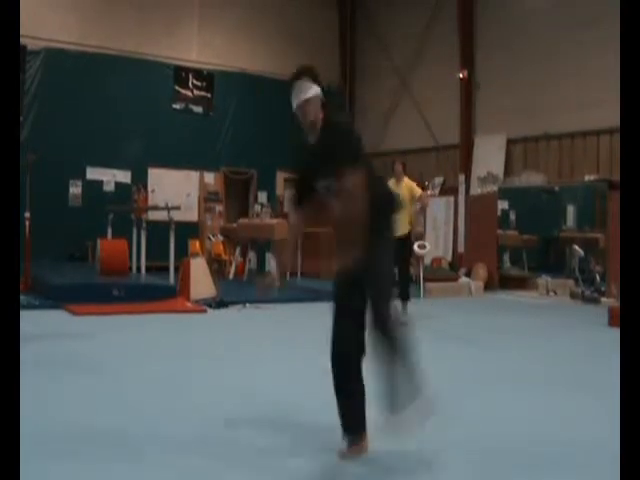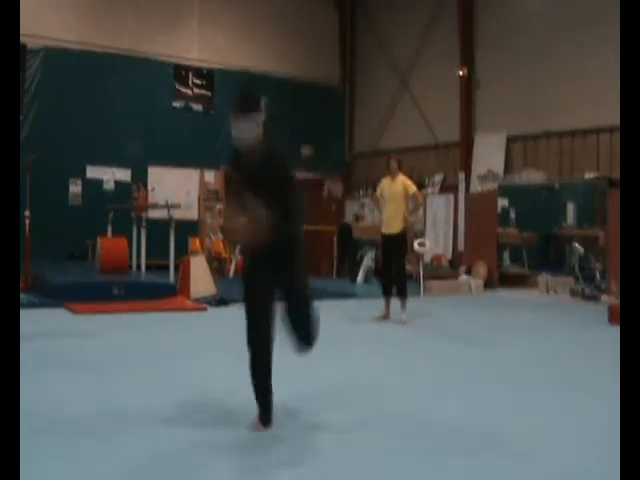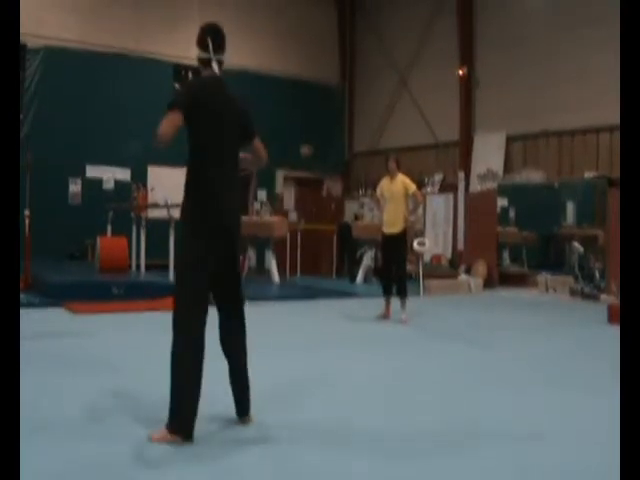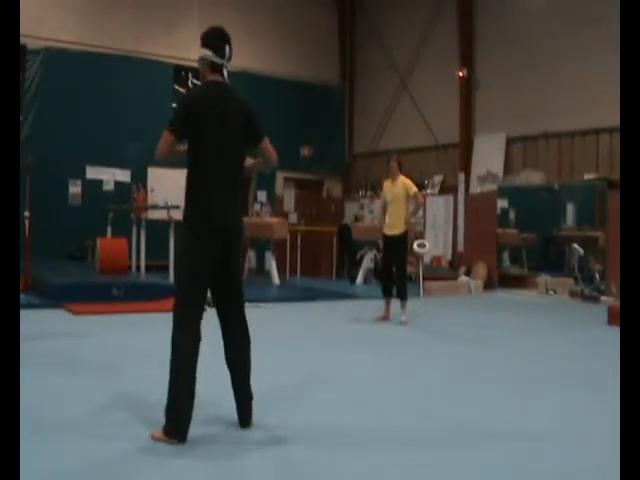
dt=0.7s
person 1, frame 1
left shoulder: (341, 132)
right shoulder: (306, 157)
left elbow: (355, 192)
right elbow: (301, 213)
left wrist: (351, 251)
left hip: (373, 229)
right hip: (355, 240)
right knee: (345, 341)
right ankle: (355, 433)
person 1, frame 2
left shoulder: (275, 163)
right shoulder: (238, 161)
left hip: (283, 249)
right hip: (259, 254)
right knee: (258, 336)
right ankle: (264, 413)
person 1, frame 3
left shoulder: (194, 90)
right shoulder: (235, 102)
left elbow: (164, 135)
right elbow: (260, 158)
left wrist: (177, 117)
left hip: (201, 216)
right hip: (230, 216)
left knee: (189, 316)
right knee: (232, 309)
left ankle: (180, 425)
right ankle: (243, 406)
person 1, frame 4
left shoulder: (193, 100)
right shoulder: (241, 107)
left elbow: (162, 152)
right elbow: (271, 159)
left hip: (200, 222)
right hip: (231, 224)
left knee: (187, 317)
right knee: (233, 314)
left ankle: (176, 425)
right ankle: (245, 411)
person 2, frame 1
left shoulder: (409, 184)
right shoulder: (388, 184)
left elbow: (424, 201)
left wrist: (413, 216)
left hip: (404, 233)
left knee: (403, 273)
left ankle: (404, 311)
person 2, frame 2
left shoulder: (405, 181)
right shoulder: (383, 182)
left elbow: (419, 199)
left wrist: (409, 214)
left hip: (399, 231)
right hip: (385, 230)
left knee: (400, 270)
right knee: (385, 271)
left ankle: (403, 310)
right ankle: (387, 310)
person 2, frame 3
left shoulder: (404, 181)
right shoulder: (383, 182)
left elbow: (419, 198)
left wrist: (409, 214)
left hip: (399, 230)
right hip: (386, 230)
left knee: (400, 270)
right knee: (385, 270)
left ankle: (403, 309)
right ankle: (387, 309)
person 2, frame 4
left shoulder: (405, 182)
right shoulder: (386, 184)
left elbow: (420, 201)
left wrist: (410, 216)
right wrist: (383, 220)
left hip: (400, 232)
right hip: (387, 232)
left knee: (400, 272)
right knee: (385, 271)
left ankle: (403, 311)
right ankle: (387, 310)
